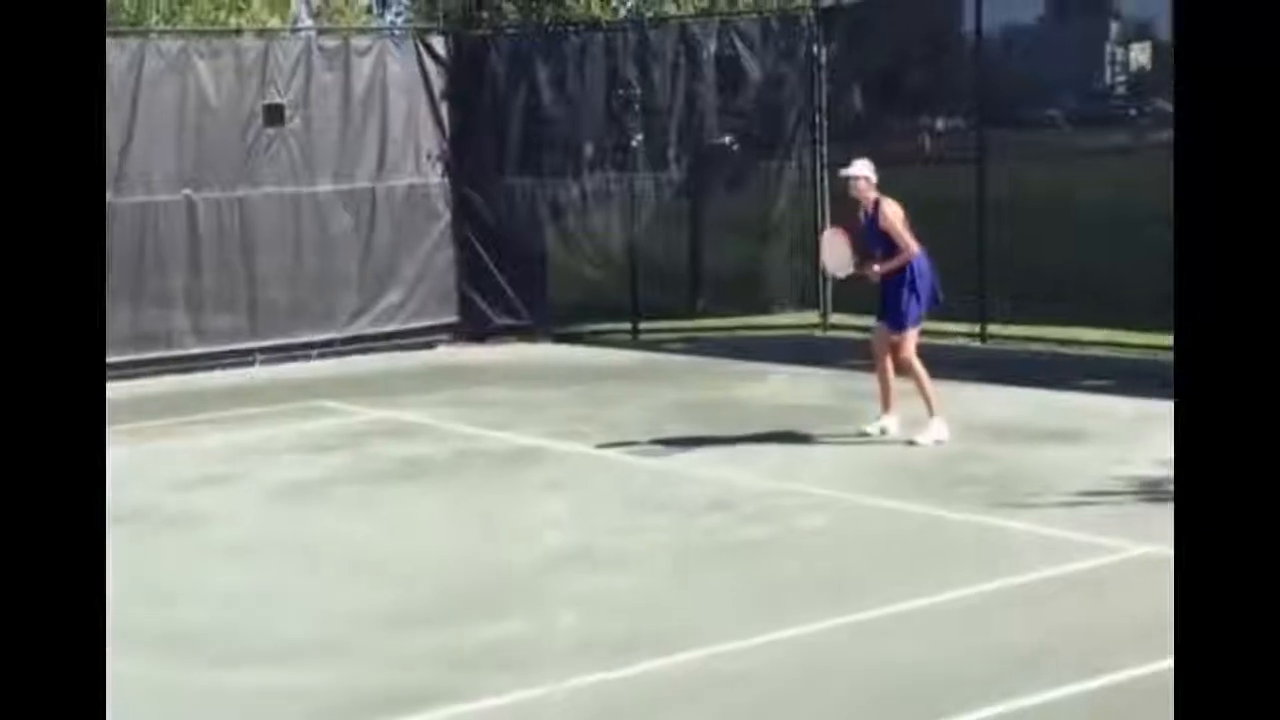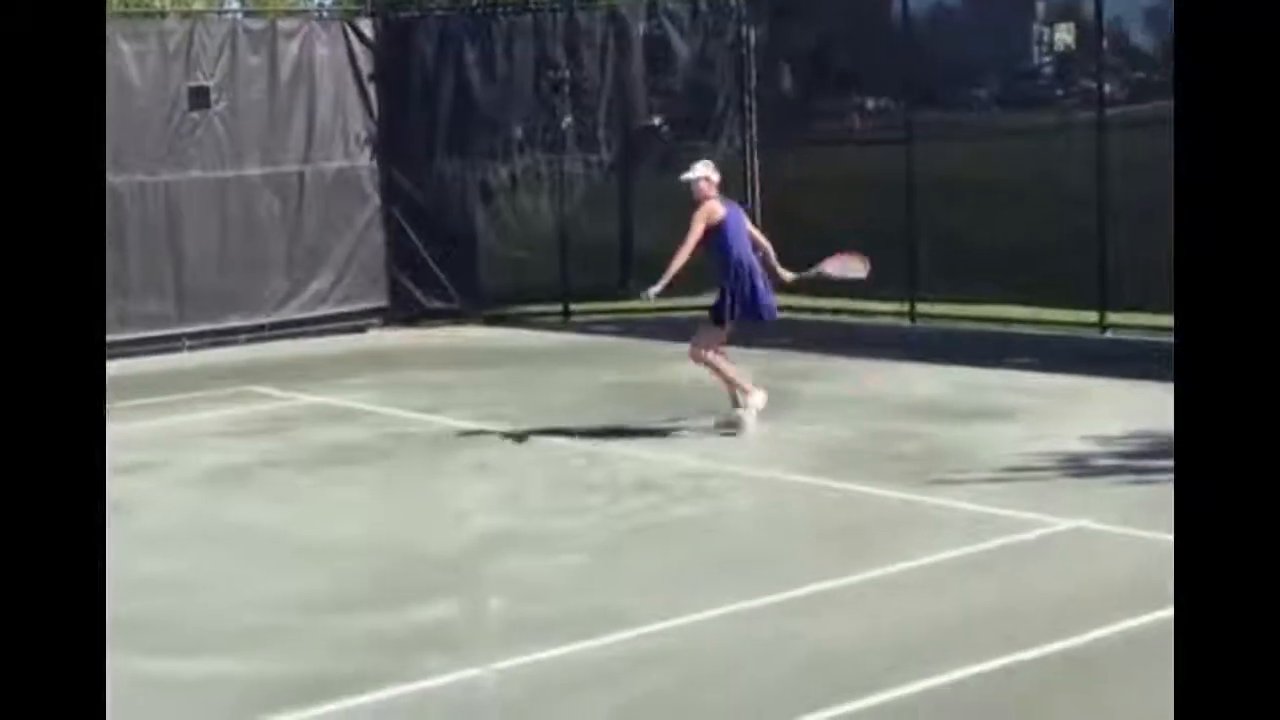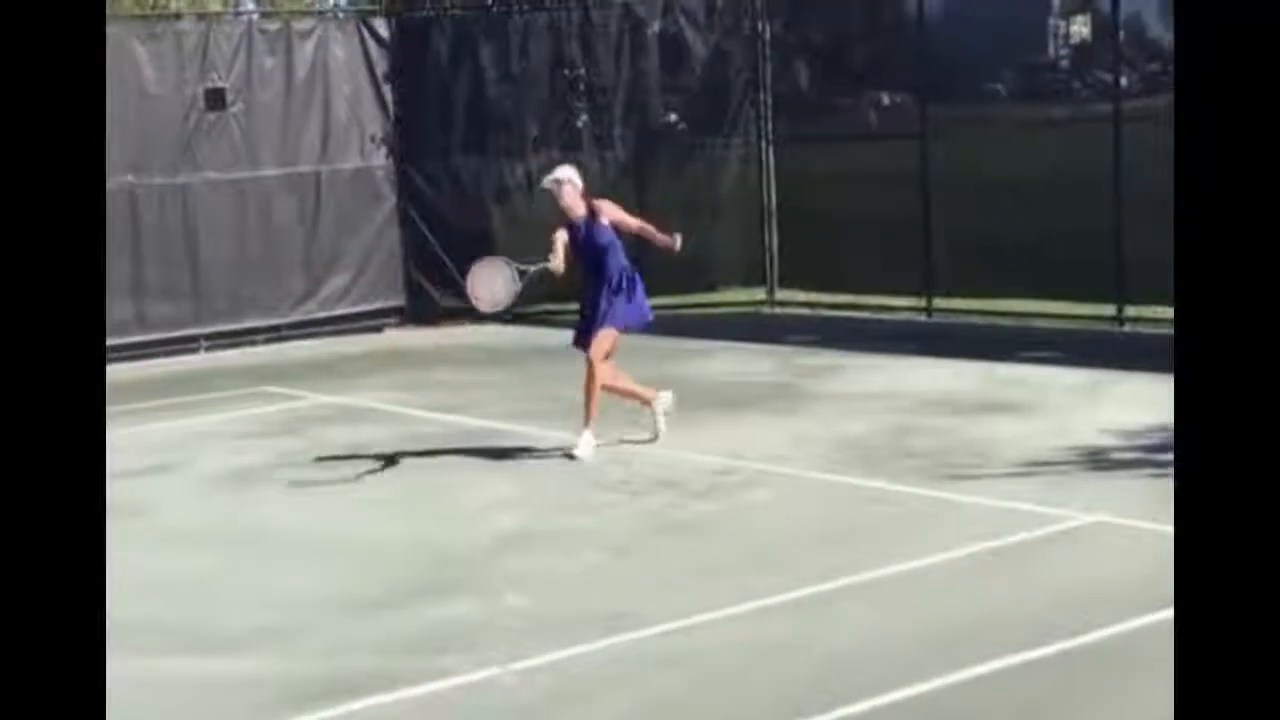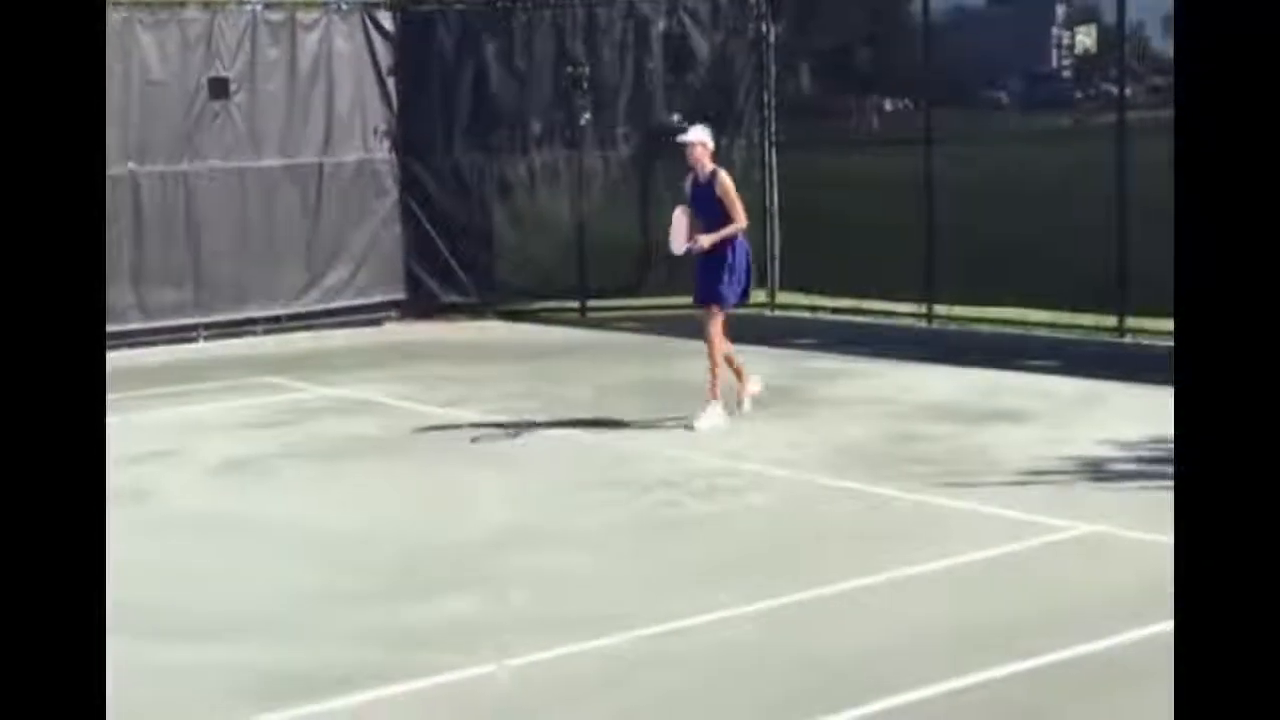
dt=1s
person 1, frame 1
left shoulder: (886, 210)
right shoulder: (863, 213)
left elbow: (911, 250)
left wrist: (881, 268)
right wrist: (871, 268)
left hip: (911, 280)
right hip: (894, 282)
left knee: (905, 354)
right knee: (880, 347)
left ankle: (937, 423)
right ankle: (888, 417)
person 1, frame 2
left shoulder: (708, 208)
right shoulder: (733, 208)
left elbow: (685, 250)
right elbow: (762, 242)
left wrist: (660, 284)
right wrist: (779, 271)
left hip: (739, 283)
right hip: (743, 283)
left knee: (699, 351)
right knee: (709, 349)
left ankle: (751, 393)
right ankle: (741, 408)
person 1, frame 3
left shoulder: (601, 209)
right shoulder: (563, 232)
left elbow: (640, 227)
right elbow: (559, 263)
left wrist: (667, 241)
right wrist: (554, 264)
left hip: (621, 291)
right hip: (595, 298)
left knee: (594, 357)
right knee: (601, 374)
left ankle: (587, 434)
right ankle: (655, 399)
person 1, frame 4
left shoulder: (721, 179)
right shoulder: (691, 181)
left elbow: (741, 222)
left wrist: (710, 239)
right wrist: (693, 239)
left hip: (729, 258)
right hip: (708, 259)
left knee: (712, 334)
right knee: (714, 334)
left ankle: (715, 407)
right ankle: (746, 380)
